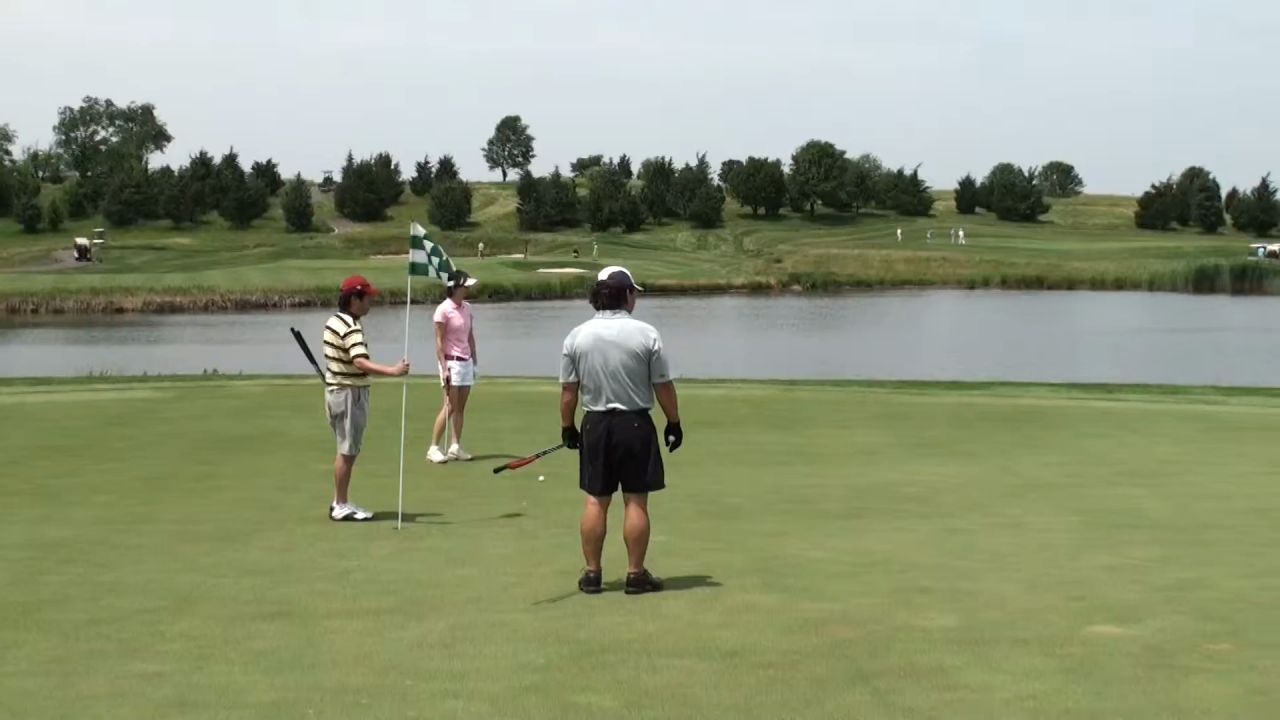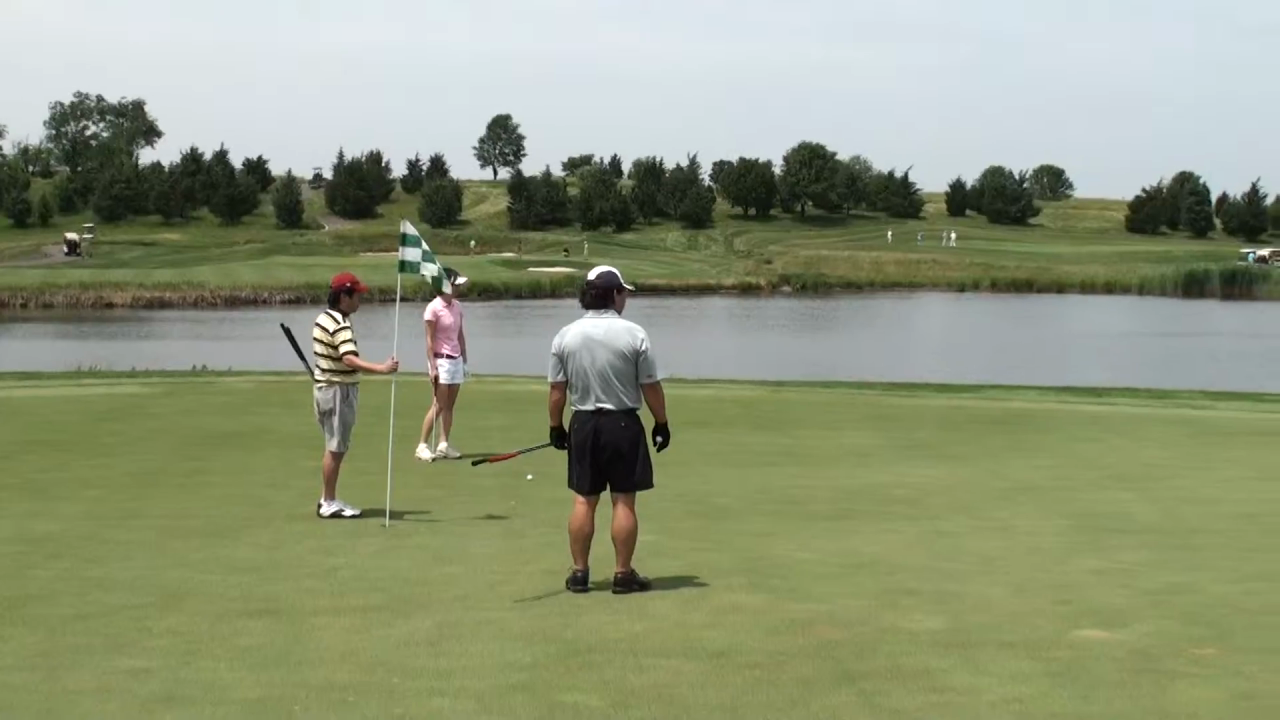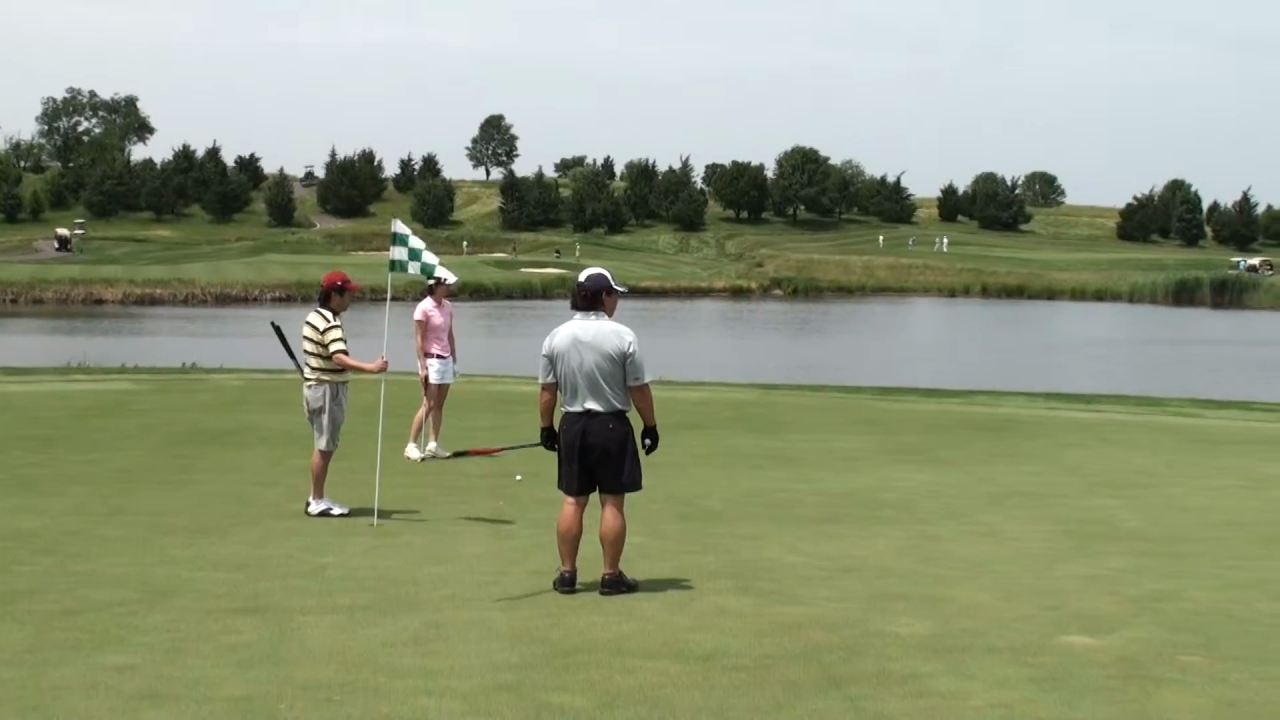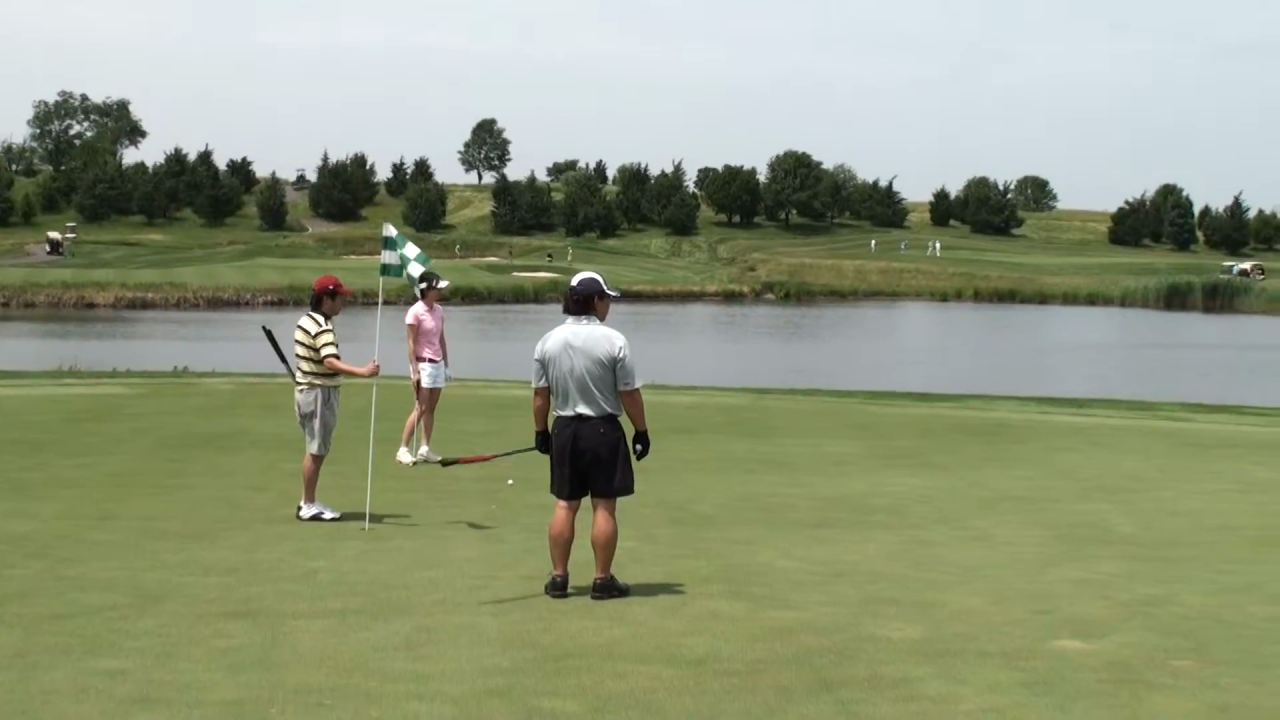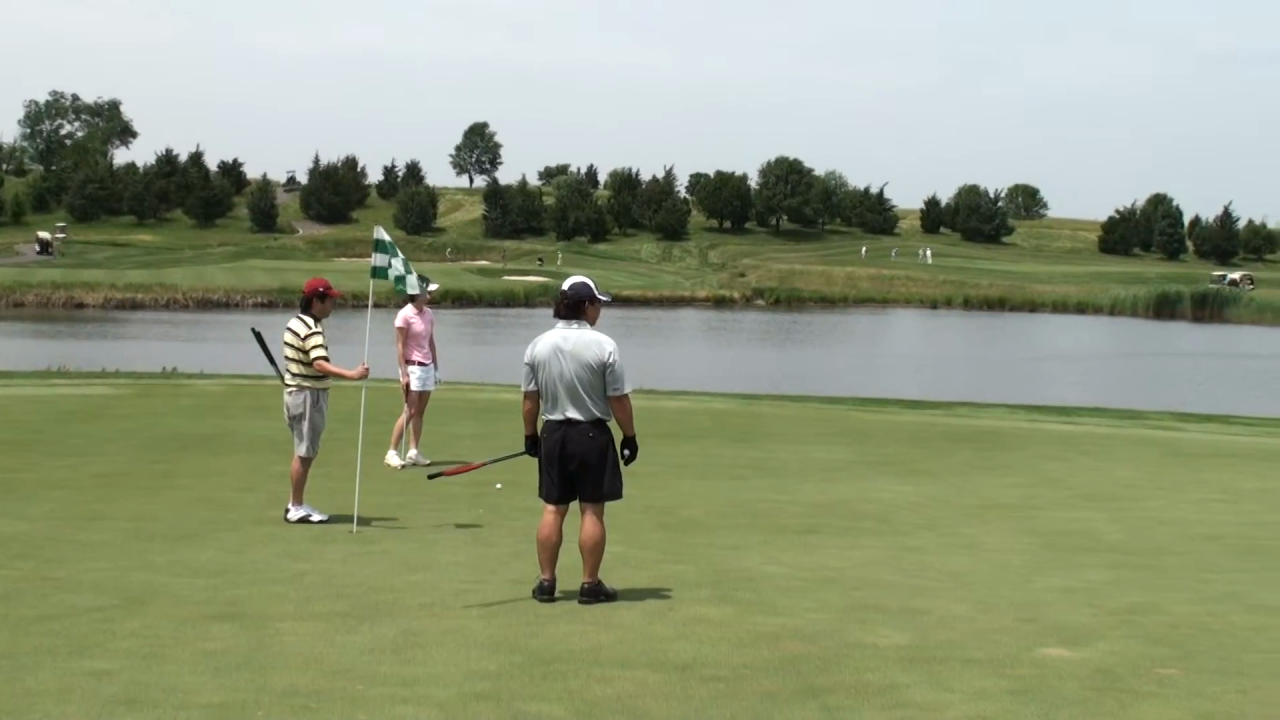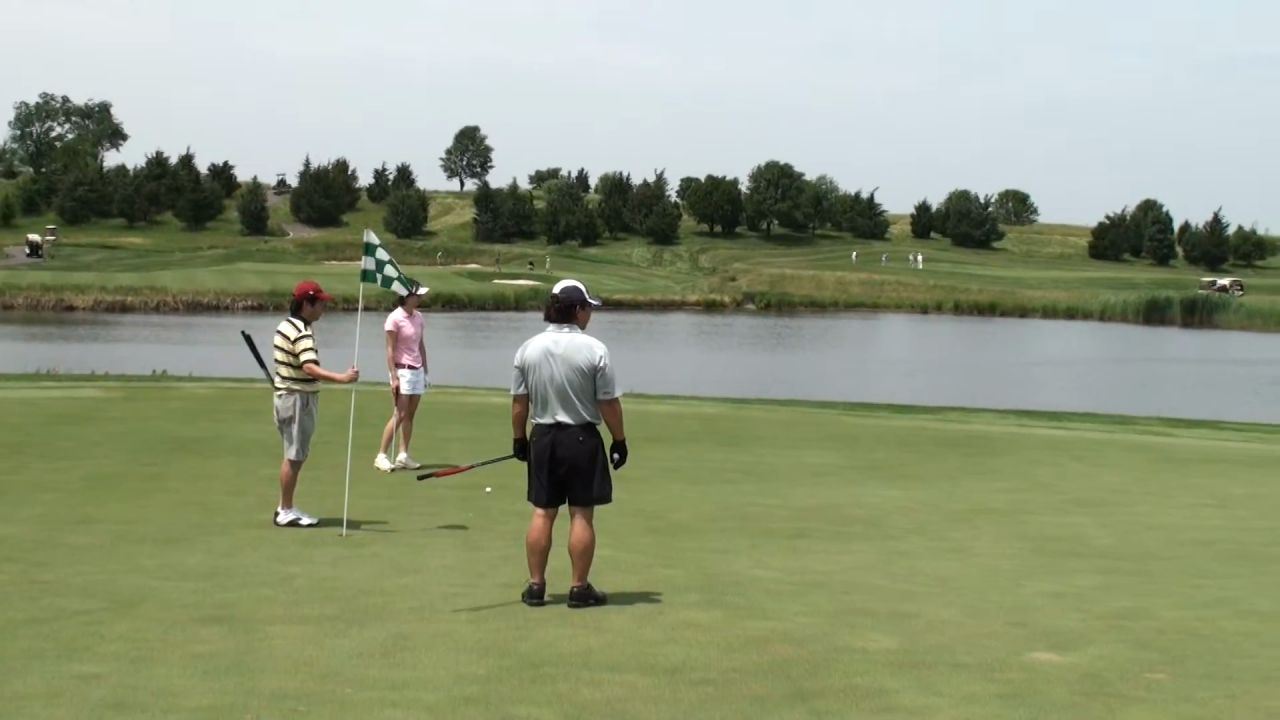
dt=0.3s
person 1, frame 1
left shoulder: (577, 336)
right shoulder: (646, 334)
left elbow: (569, 390)
right elbow: (663, 386)
left wrist: (568, 427)
right wrist: (674, 423)
left hip: (595, 424)
right hip: (635, 424)
left knee: (595, 500)
right knee: (636, 501)
left ankle: (592, 573)
right ankle: (636, 574)
person 1, frame 2
left shoulder: (565, 335)
right shoulder: (633, 334)
left elbow: (556, 389)
right elbow: (651, 387)
left wrist: (555, 426)
right wrist: (661, 423)
left hip: (583, 424)
right hip: (623, 423)
left knee: (584, 500)
right knee: (623, 501)
left ankle: (579, 572)
right ankle: (624, 574)
person 1, frame 3
left shoulder: (556, 337)
right shoulder: (622, 336)
left elbow: (547, 390)
right elbow: (639, 389)
left wrist: (546, 427)
right wrist: (650, 426)
left hip: (572, 425)
right hip: (612, 425)
left knee: (572, 501)
right knee: (612, 502)
left ankle: (567, 573)
right ankle: (611, 575)
person 1, frame 4
left shoulder: (548, 341)
right shoulder: (613, 340)
left elbow: (540, 395)
right elbow: (630, 394)
left wrist: (541, 431)
right wrist: (641, 431)
left hip: (564, 430)
right hip: (603, 430)
left knee: (564, 505)
right knee: (604, 507)
left ankle: (558, 577)
right ankle: (603, 579)
person 1, frame 5
left shoulder: (538, 345)
right shoulder: (603, 345)
left elbow: (529, 399)
right elbow: (619, 400)
left wrist: (530, 435)
right wrist: (629, 436)
left hip: (553, 434)
right hip: (592, 435)
left knee: (552, 509)
right knee: (592, 511)
left ankle: (546, 581)
right ankle: (590, 584)
person 1, frame 6
left shoulder: (528, 348)
right shoulder: (594, 349)
left elbow: (519, 402)
right elbow: (609, 403)
left wrist: (519, 438)
right wrist: (619, 440)
left hip: (543, 437)
right hip: (582, 438)
left knee: (542, 513)
right knee: (582, 515)
left ankle: (535, 585)
right ankle: (579, 588)
person 2, frame 1
left shoulder: (335, 320)
right shoulder: (350, 327)
right elbow: (360, 362)
right wrist: (392, 371)
left hip: (339, 390)
right hip: (349, 393)
left knee: (346, 450)
right knee: (348, 451)
left ankle: (340, 502)
right ankle: (341, 506)
person 2, frame 2
left shoulder: (324, 318)
right shoulder: (340, 324)
right elbow: (349, 359)
right wrist: (381, 368)
left hip: (327, 387)
right hip: (338, 390)
left knee: (334, 447)
right knee: (336, 448)
left ankle: (328, 499)
right ankle: (329, 503)
person 2, frame 3
left shoulder: (314, 316)
right shoulder: (330, 323)
right elbow: (339, 358)
right wrist: (370, 367)
left hip: (317, 385)
right hip: (328, 388)
left knee: (323, 446)
right knee: (325, 447)
left ankle: (316, 497)
right ankle: (317, 501)
person 2, frame 4
left shoulder: (306, 320)
right shoulder: (322, 327)
right elbow: (330, 362)
right wrist: (362, 372)
left hip: (308, 389)
right hip: (319, 393)
left knee: (315, 450)
right knee: (317, 451)
left ankle: (308, 502)
right ankle: (308, 506)
person 2, frame 5
left shoulder: (296, 322)
right shoulder: (311, 329)
right elbow: (320, 364)
right wrist: (352, 374)
left hip: (297, 391)
right hip: (308, 395)
left knee: (303, 452)
right knee: (305, 453)
left ankle: (296, 504)
right ankle: (296, 508)
person 2, frame 6
left shoulder: (286, 325)
right shoulder: (301, 332)
right elbow: (309, 367)
right wrist: (341, 377)
left hip: (288, 394)
right hip: (298, 398)
left knee: (292, 455)
right knee: (295, 456)
left ankle: (285, 507)
right ankle: (285, 511)
person 3, frame 1
left shoulder: (467, 308)
right shoulder: (443, 310)
right elbow: (439, 341)
left wrist: (474, 362)
right wrist: (444, 367)
left hip: (466, 361)
right hip: (452, 362)
left knee: (460, 407)
right knee: (449, 407)
left ankle: (455, 447)
right ankle: (434, 448)
person 3, frame 2
left shoulder: (457, 306)
right shoulder: (433, 308)
right elbow: (429, 339)
left wrist: (464, 360)
right wrist: (432, 366)
left hip: (456, 360)
right hip: (441, 360)
left knee: (449, 405)
right knee: (438, 405)
left ankle: (444, 445)
right ankle: (422, 446)
person 3, frame 3
left shoulder: (447, 306)
right shoulder: (423, 308)
right elbow: (419, 339)
left wrist: (454, 360)
right wrist: (422, 366)
left hip: (446, 360)
right hip: (431, 360)
left knee: (439, 405)
right knee: (428, 404)
left ankle: (433, 445)
right ankle: (411, 445)
person 3, frame 4
left shoulder: (439, 310)
right shoulder: (415, 312)
right elbow: (411, 343)
left wrist: (446, 364)
right wrist: (414, 370)
left hip: (438, 364)
right hip: (423, 364)
left knee: (431, 409)
right knee: (420, 409)
left ankle: (424, 449)
right ankle: (403, 449)
person 3, frame 5
left shoulder: (428, 313)
right shoulder: (405, 315)
right elbow: (400, 346)
left wrist: (435, 367)
right wrist: (403, 373)
left hip: (427, 367)
right hip: (413, 367)
left knee: (420, 412)
right knee: (409, 412)
left ankle: (413, 452)
right ankle: (391, 452)
person 3, frame 6
left shoulder: (418, 317)
right shoulder: (394, 318)
right elbow: (390, 350)
left wrist: (425, 371)
right wrist: (394, 376)
left hip: (417, 370)
right hip: (403, 371)
left knee: (410, 415)
right knee: (399, 415)
left ankle: (403, 455)
right ankle: (381, 456)
